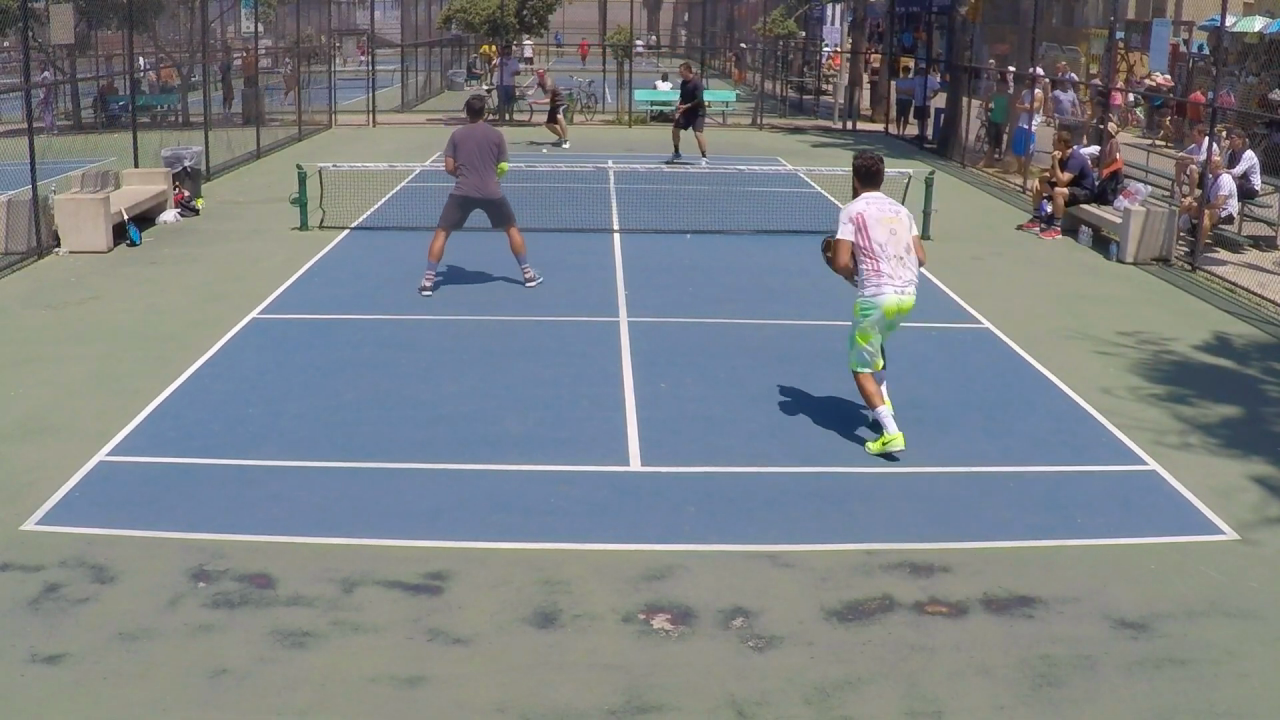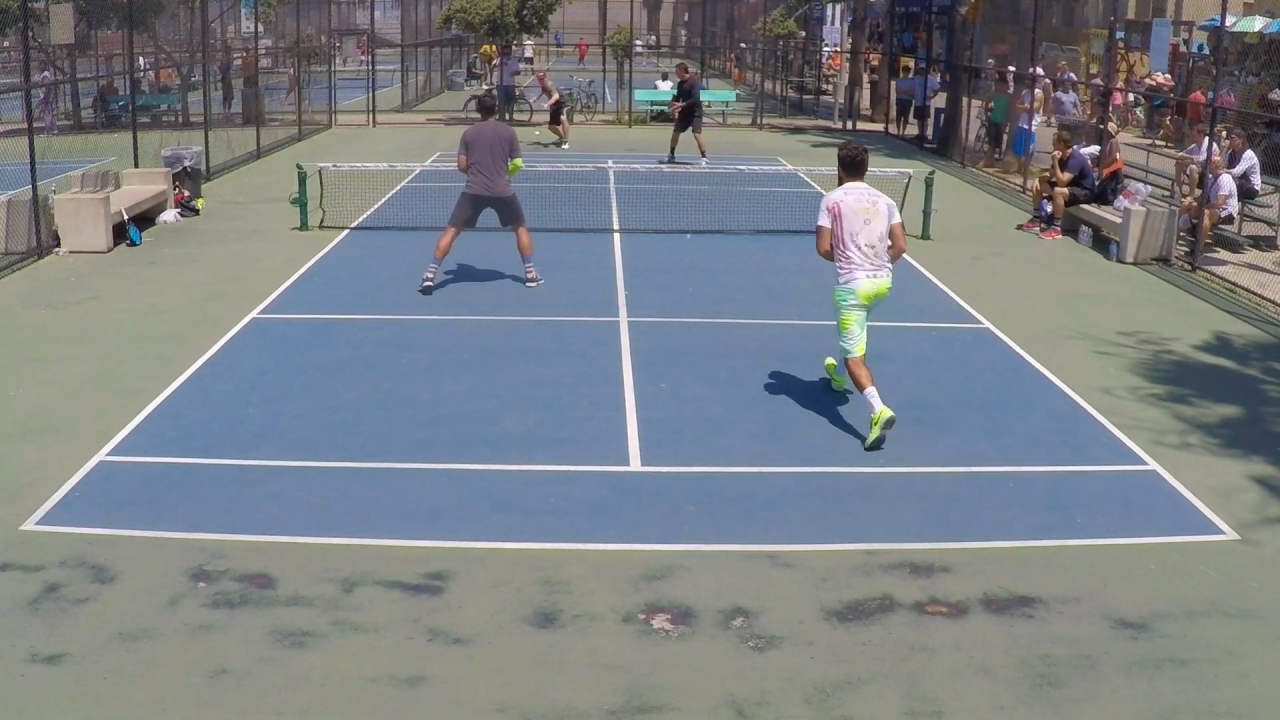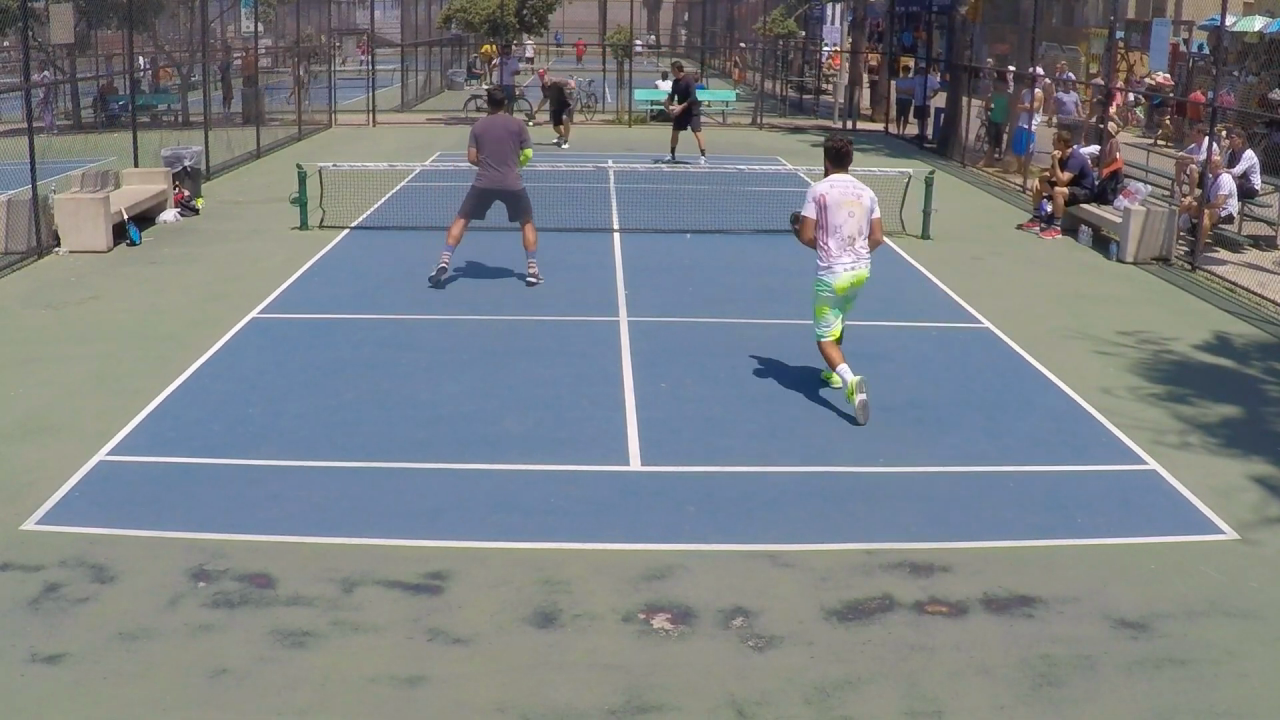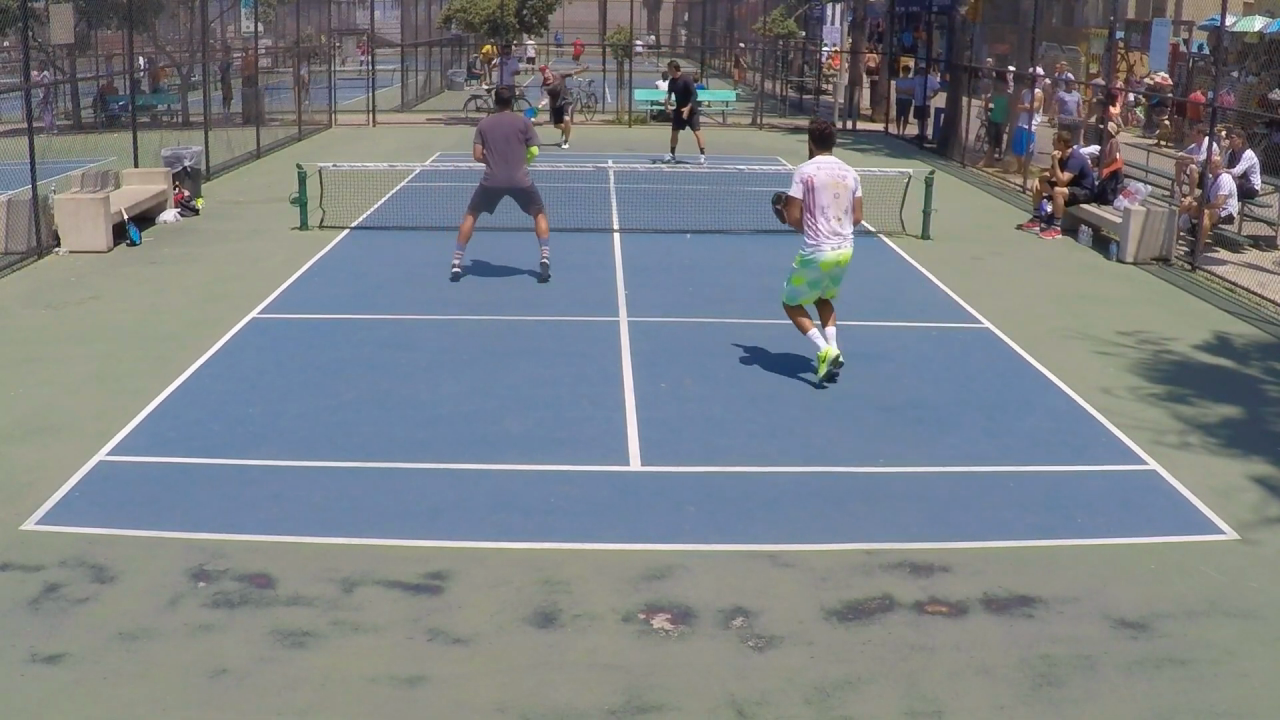
dt=0.1s
person 1, frame 1
left shoulder: (853, 211)
right shoulder: (902, 211)
left elbow: (841, 262)
right elbow: (919, 259)
left wrist: (854, 277)
left hip: (875, 297)
right hip: (907, 295)
left knee: (863, 370)
right knee: (870, 349)
left ankle: (891, 435)
right ankle: (880, 400)
person 1, frame 2
left shoulder: (832, 199)
right shoulder: (885, 201)
left elbow: (822, 248)
right elbow: (900, 247)
left hip: (852, 283)
right hip: (882, 281)
left knee: (854, 356)
right knee: (854, 335)
left ankle: (880, 411)
right ankle: (839, 375)
person 1, frame 3
left shoulder: (818, 191)
right shoulder: (867, 193)
left elbow: (807, 237)
right elbow: (877, 239)
left hip: (831, 274)
right hip: (861, 272)
left knee: (825, 341)
right knee: (835, 321)
left ankle: (852, 380)
right ankle: (837, 372)
person 1, frame 4
left shoulder: (805, 172)
right shoulder: (850, 173)
left elbow: (793, 217)
right elbow: (858, 217)
left hip: (817, 252)
right hip: (844, 250)
left knee: (792, 304)
right knee: (825, 301)
left ankle: (824, 351)
right ankle: (829, 352)
person 2, frame 1
left shoulder: (457, 135)
right shoulder: (496, 135)
left elbow: (450, 168)
right elbow: (502, 167)
left hip: (462, 194)
right hip: (492, 194)
left knee: (441, 233)
right knee: (512, 229)
left ankle: (428, 281)
right ankle: (527, 273)
person 2, frame 2
left shoulder: (468, 133)
right shoulder: (508, 132)
left elbow: (461, 166)
right elbow: (517, 164)
left hip: (473, 191)
right hip: (502, 191)
left knee: (451, 230)
right knee: (520, 228)
left ankle: (430, 275)
right ankle: (530, 274)
person 2, frame 3
left shoulder: (478, 126)
right shoulder: (517, 124)
left elbow: (472, 158)
right elbow: (527, 155)
left hip: (483, 184)
right hip: (512, 185)
left knee: (461, 220)
right knee: (527, 224)
left ankle: (444, 263)
right ankle: (532, 271)
person 2, frame 4
left shoulder: (484, 123)
right shoulder: (524, 122)
left elbow: (477, 155)
right elbow: (534, 152)
left hip: (491, 181)
right hip: (520, 181)
left knee: (470, 215)
right knee: (540, 214)
left ankle: (457, 263)
right ankle: (544, 257)
